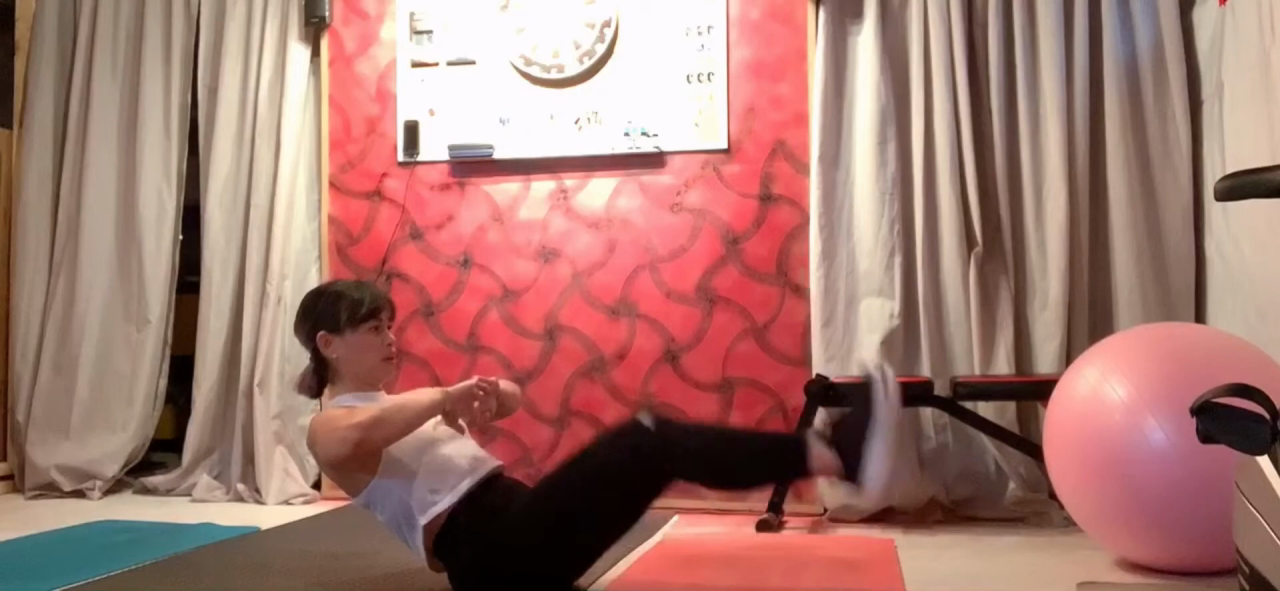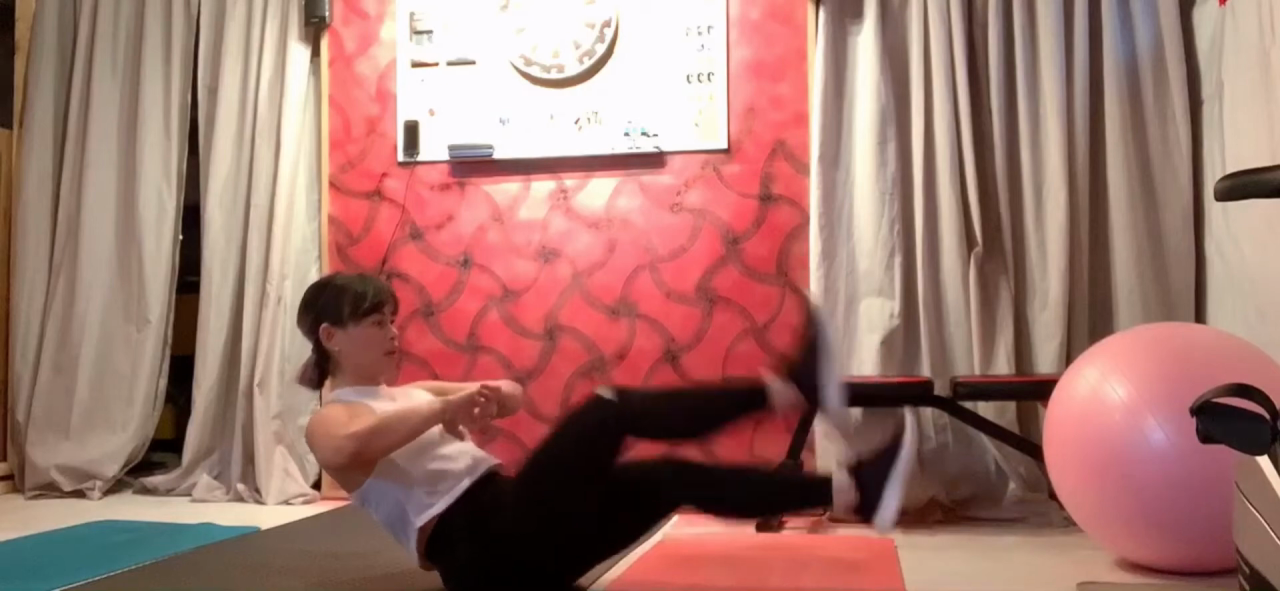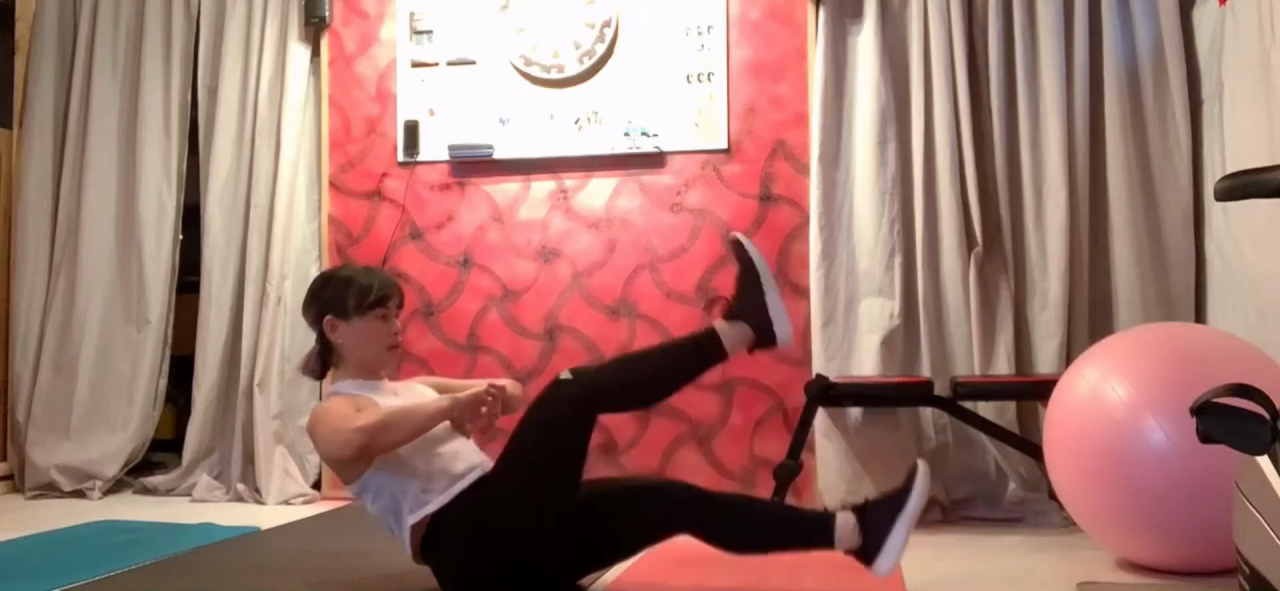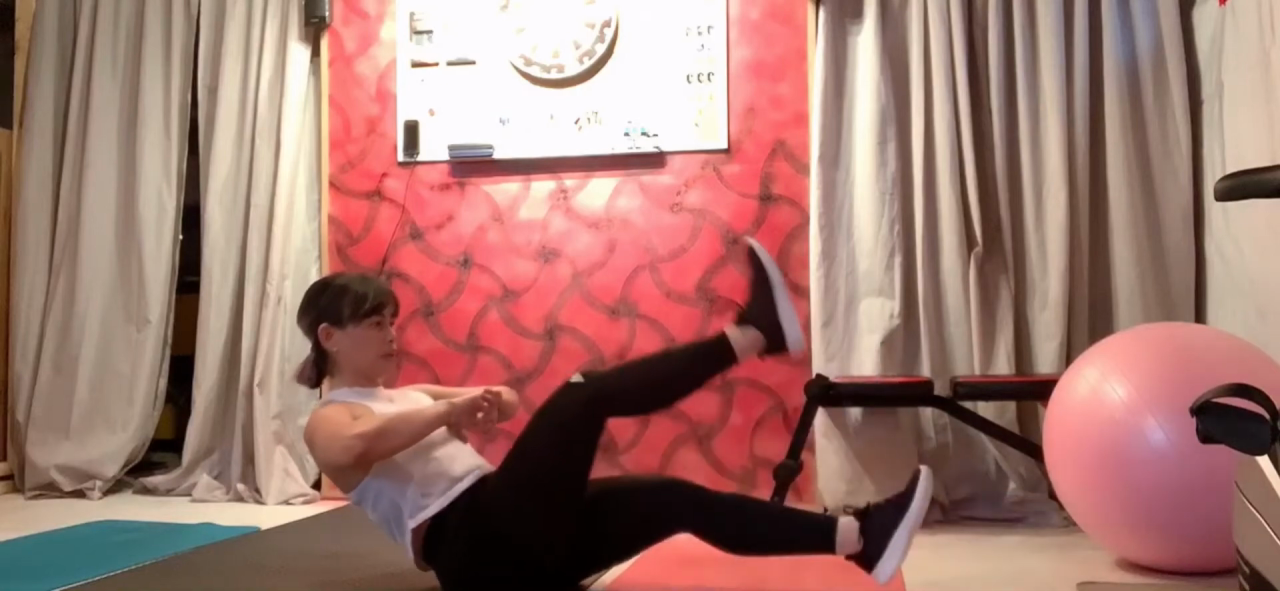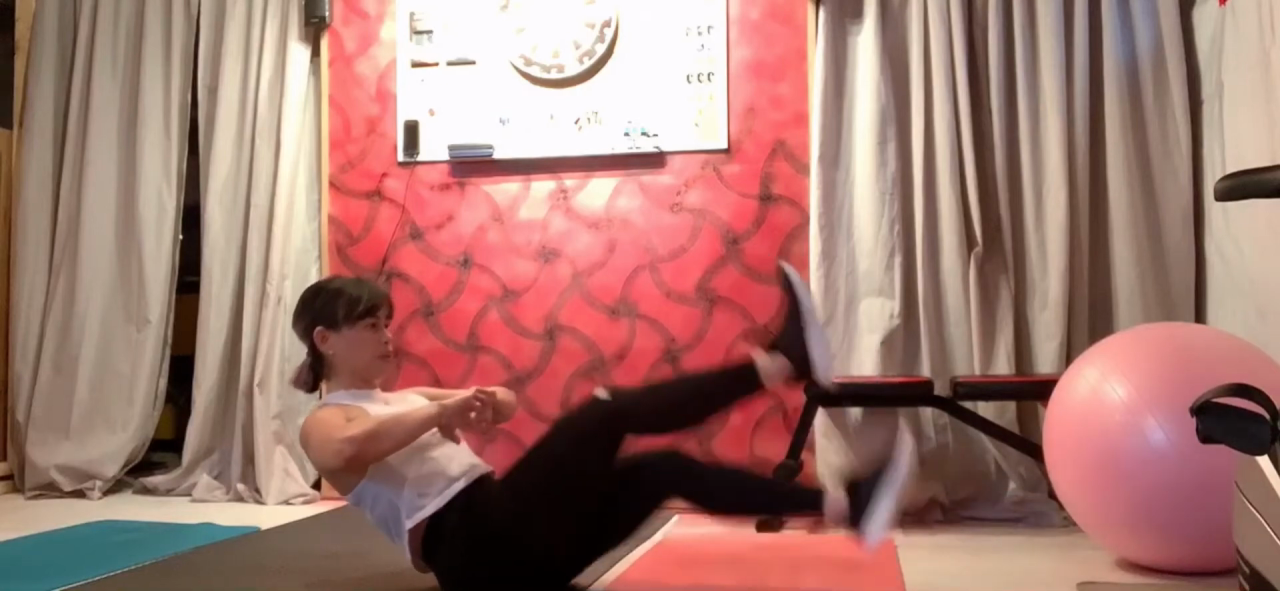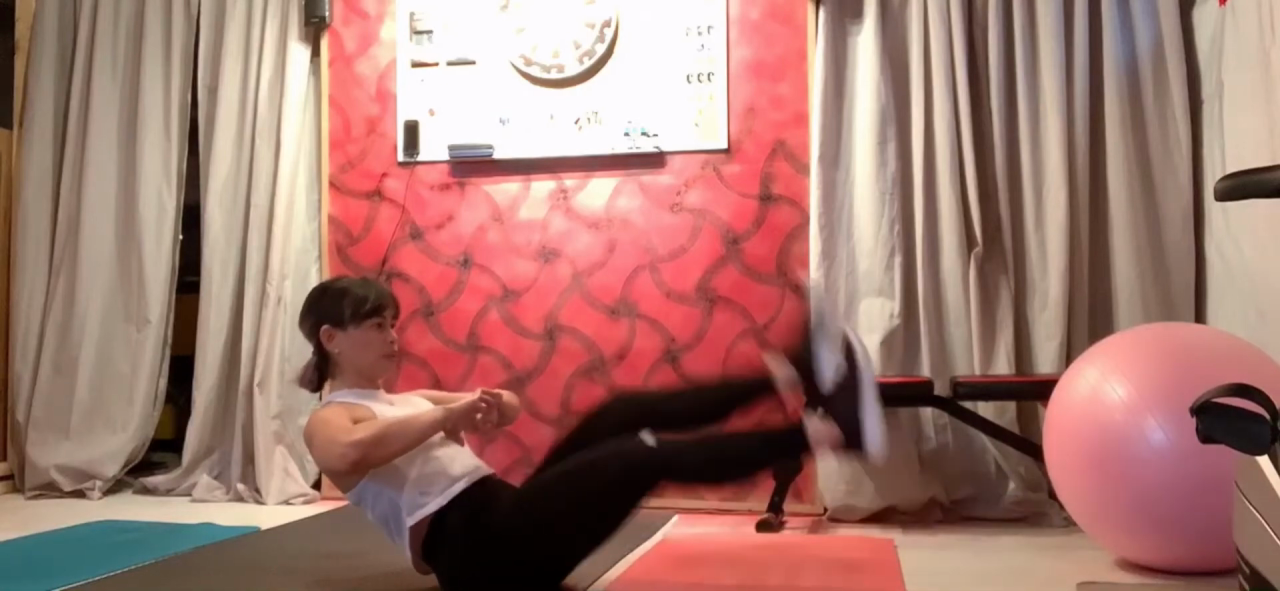
dt=0.2s
person 1, frame 1
left shoulder: (398, 404)
right shoulder: (331, 425)
left elbow: (511, 399)
right elbow: (347, 443)
left wrist: (484, 393)
right wrist: (442, 398)
left hip: (519, 521)
left knee: (661, 445)
right knee: (648, 438)
left ankle: (824, 446)
right ankle: (831, 454)
person 1, frame 2
left shoulder: (406, 395)
right shoulder: (330, 421)
left elbow: (512, 396)
right elbow: (348, 449)
left wrist: (487, 396)
right wrist: (446, 409)
left hip: (517, 524)
left knee: (673, 479)
right knee: (608, 409)
left ankle: (850, 492)
right ankle: (784, 390)
person 1, frame 3
left shoulder: (409, 390)
right shoulder: (332, 415)
left elbow: (511, 393)
right elbow: (352, 443)
left wrist: (490, 395)
right wrist: (451, 407)
left hip: (522, 537)
left knee: (676, 500)
right knee: (574, 390)
left ankle: (855, 534)
right ankle: (739, 331)
person 1, frame 4
left shoulder: (404, 395)
right shoulder: (328, 421)
left elbow: (507, 401)
right elbow: (350, 449)
left wrist: (481, 400)
right wrist: (449, 412)
left hip: (520, 537)
left knee: (676, 499)
right knee: (585, 393)
left ankle: (856, 539)
right ankle: (750, 336)
person 1, frame 5
left shoulder: (401, 400)
right shoulder: (325, 423)
left elbow: (505, 405)
right elbow: (343, 453)
left wrist: (479, 402)
right wrist: (440, 413)
left hip: (517, 536)
left knee: (665, 468)
right knee: (610, 410)
left ankle: (840, 505)
right ankle: (779, 363)
person 1, frame 6
left shoulder: (400, 403)
right shoulder: (328, 423)
left elbow: (507, 409)
right elbow: (348, 455)
left wrist: (486, 402)
right wrist: (444, 417)
left hip: (509, 526)
left knee: (623, 413)
right knee: (648, 455)
left ankle: (787, 376)
right ankle: (824, 430)
